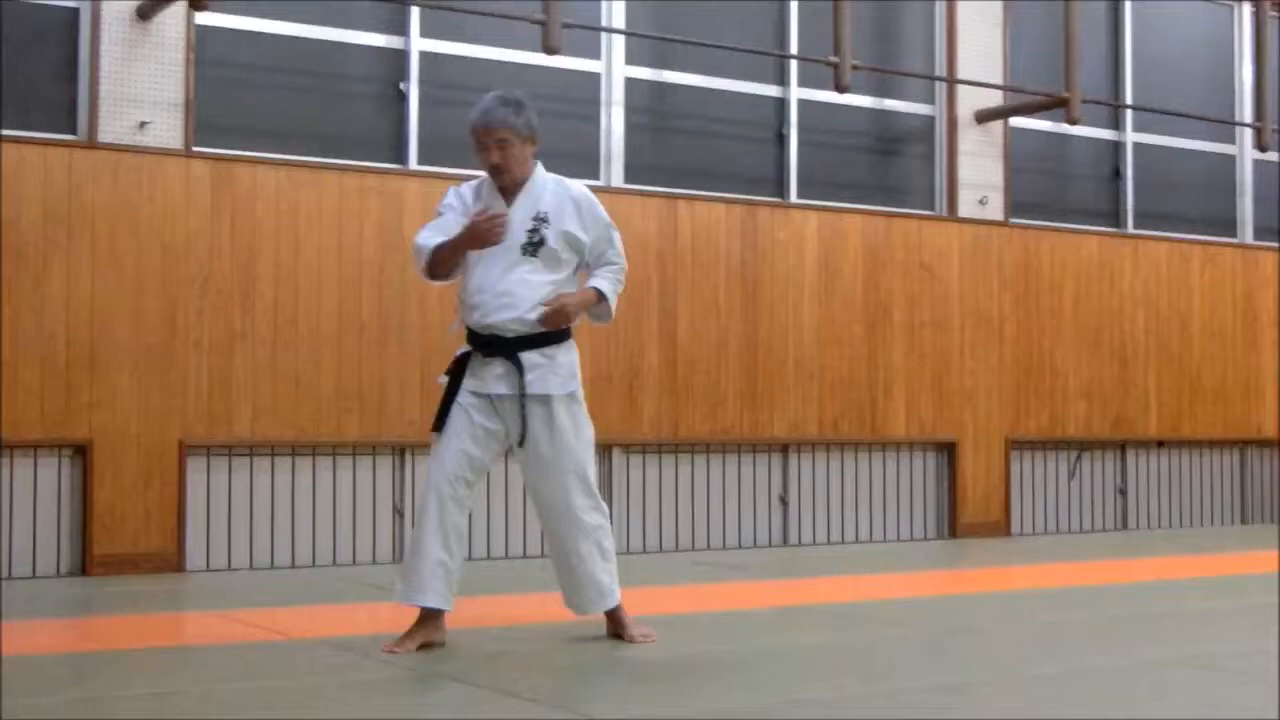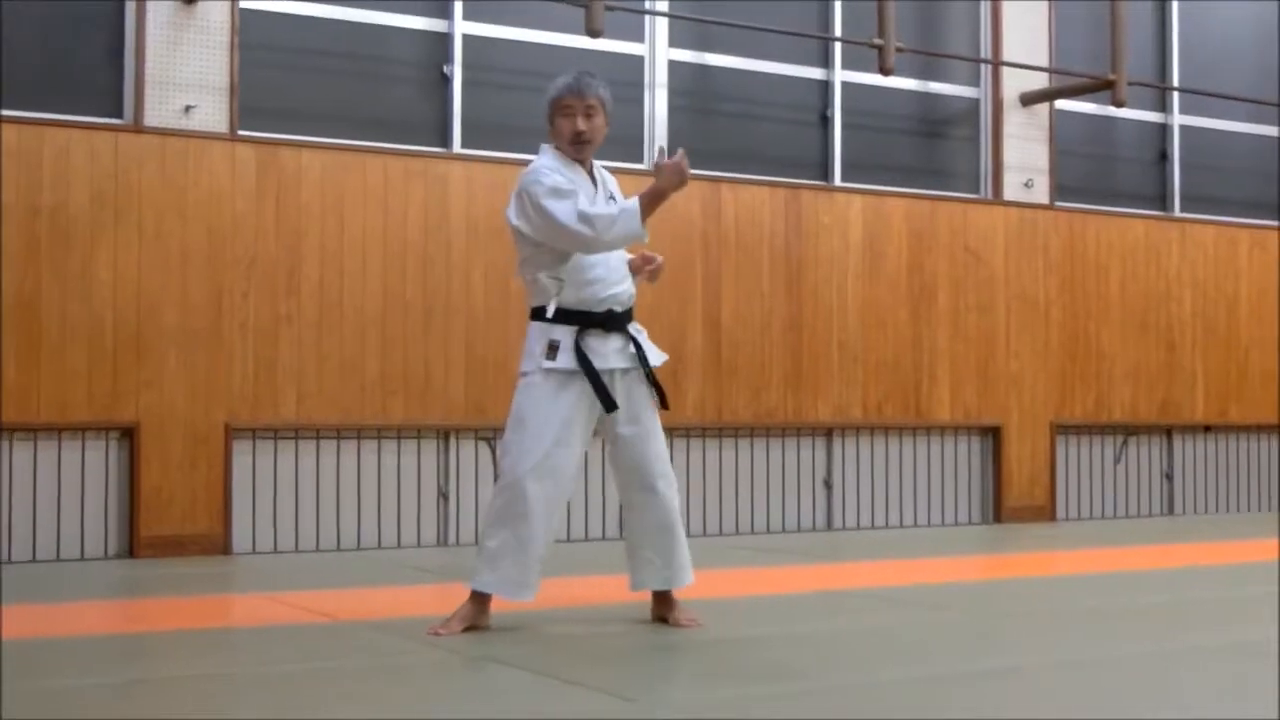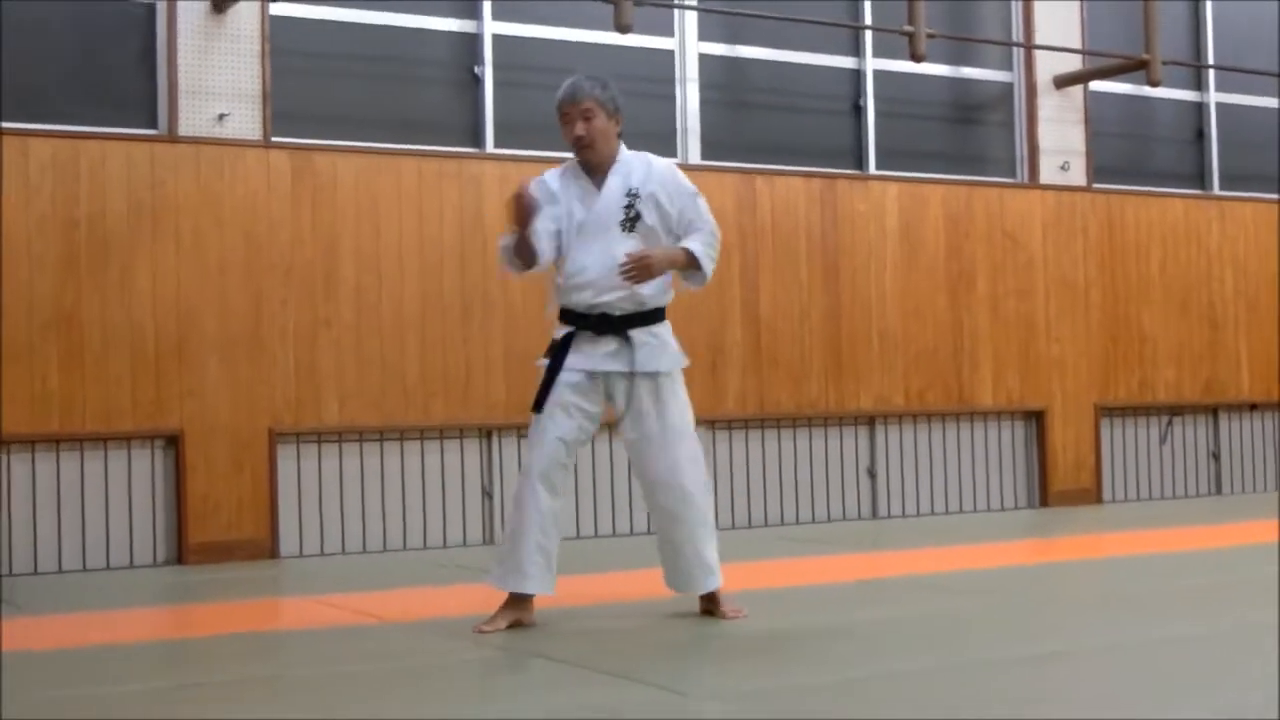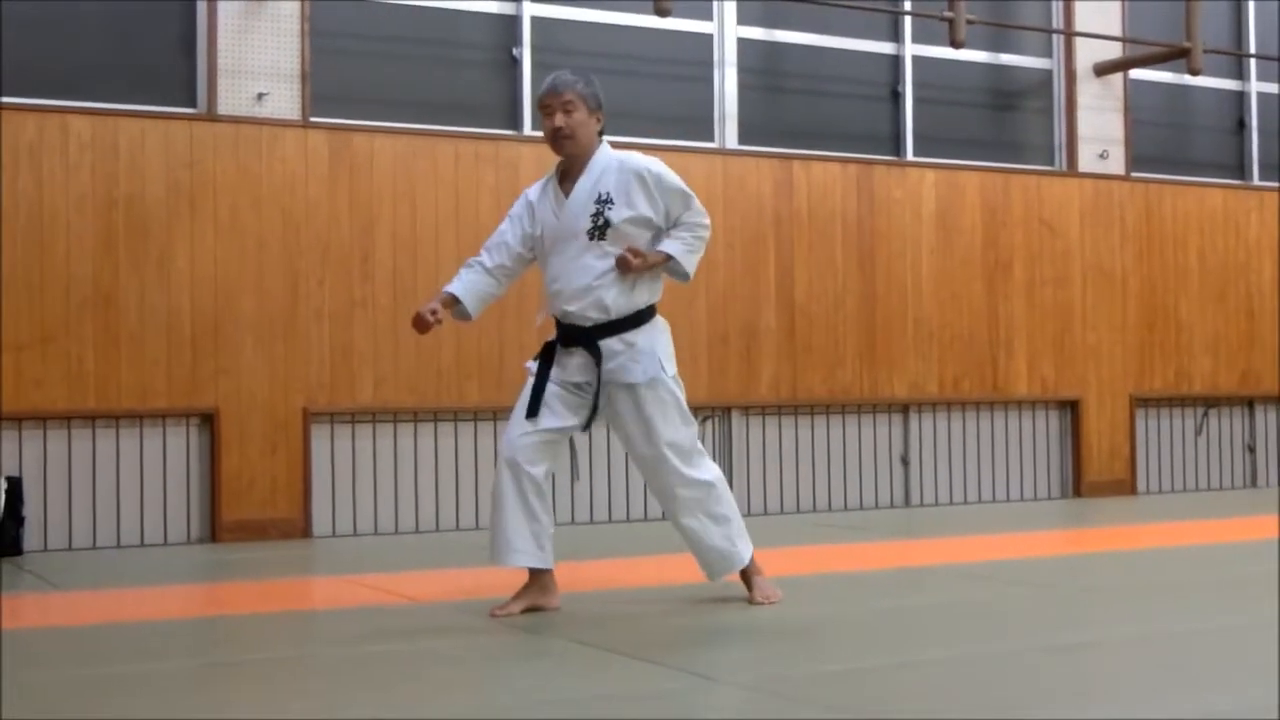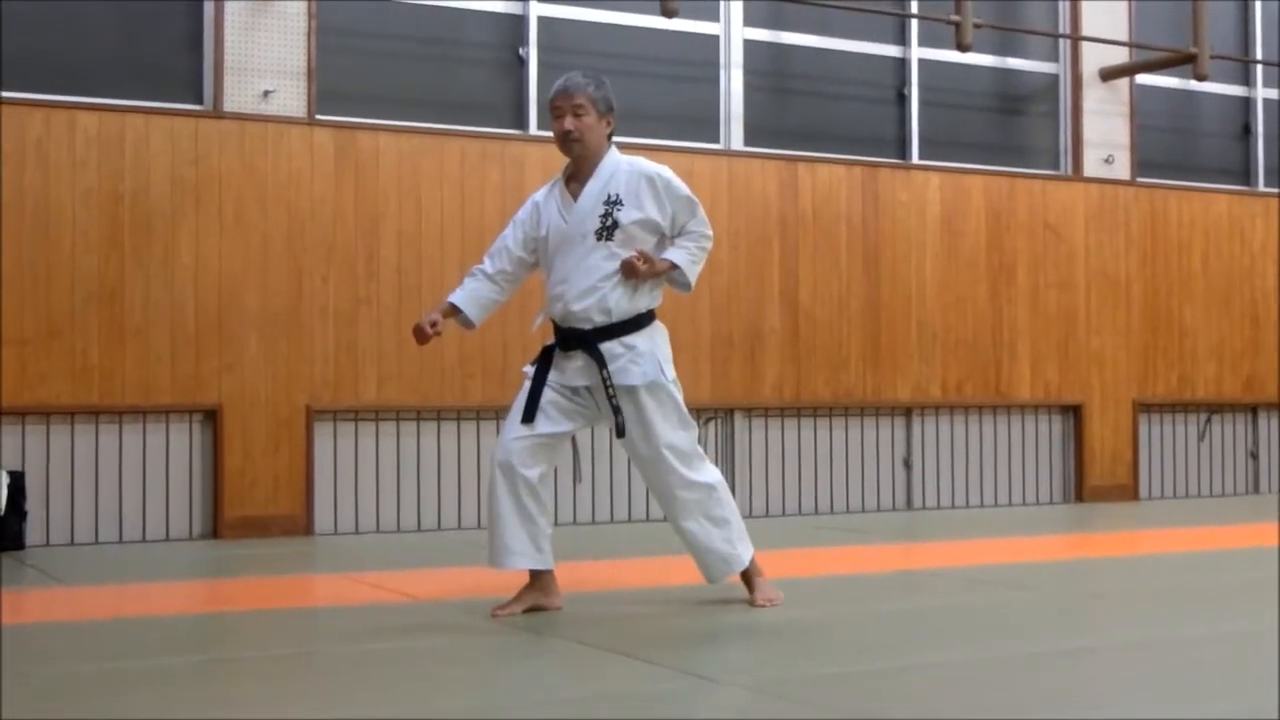
dt=1s
person 1, frame 1
left shoulder: (572, 198)
right shoulder: (464, 199)
left elbow: (612, 267)
right elbow: (433, 266)
left wrist: (581, 299)
right wrist: (465, 243)
left hip: (546, 368)
right hip: (480, 367)
left knee: (570, 493)
right knee: (445, 485)
left ankle: (613, 611)
right ankle: (430, 619)
person 1, frame 2
left shoulder: (604, 180)
right shoulder: (540, 180)
right elbow: (593, 232)
left wrist: (639, 265)
right wrist: (658, 190)
left hip: (621, 343)
right hip: (561, 348)
left knee: (650, 473)
right knee: (535, 472)
left ankle: (663, 595)
right ankle: (481, 599)
person 1, frame 3
left shoulder: (659, 175)
right shoulder: (551, 186)
left elbow: (706, 235)
right elbow: (527, 259)
left wrist: (671, 257)
right wrist: (522, 228)
left hip: (645, 344)
right hip: (577, 346)
left knee: (674, 471)
right knee: (542, 467)
left ankle: (707, 589)
right ankle: (519, 598)
person 1, frame 4
left shoulder: (638, 171)
right shoulder: (536, 199)
left elbow: (695, 222)
right elbow: (494, 263)
left wrist: (659, 259)
right wrist: (443, 303)
left hip: (635, 348)
right hip: (568, 353)
left knee: (680, 463)
right knee: (520, 454)
left ankle: (749, 569)
right ankle: (540, 582)
person 1, frame 5
left shoulder: (648, 179)
right shoulder: (543, 204)
left elbow: (698, 233)
right elbow: (498, 269)
left wrist: (663, 267)
right wrist: (444, 313)
left hip: (634, 352)
right hip: (567, 358)
left knee: (679, 465)
right knee: (515, 456)
left ankle: (750, 569)
right ankle: (541, 581)
